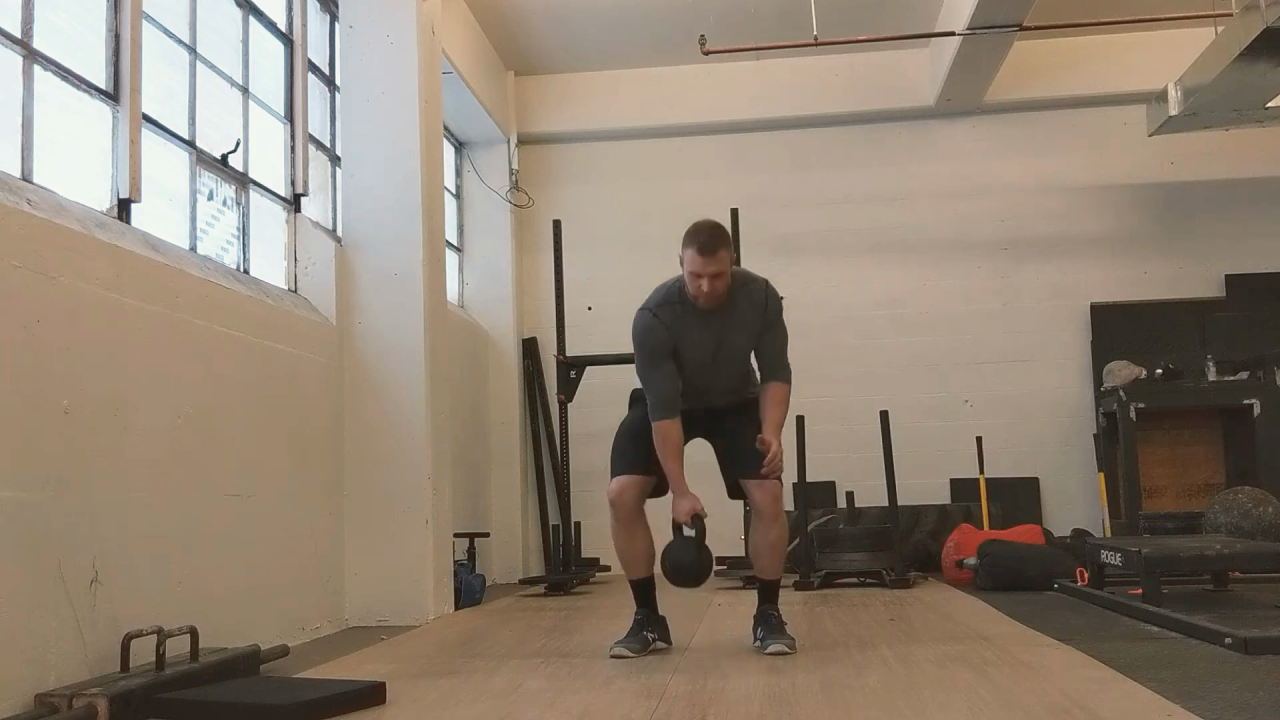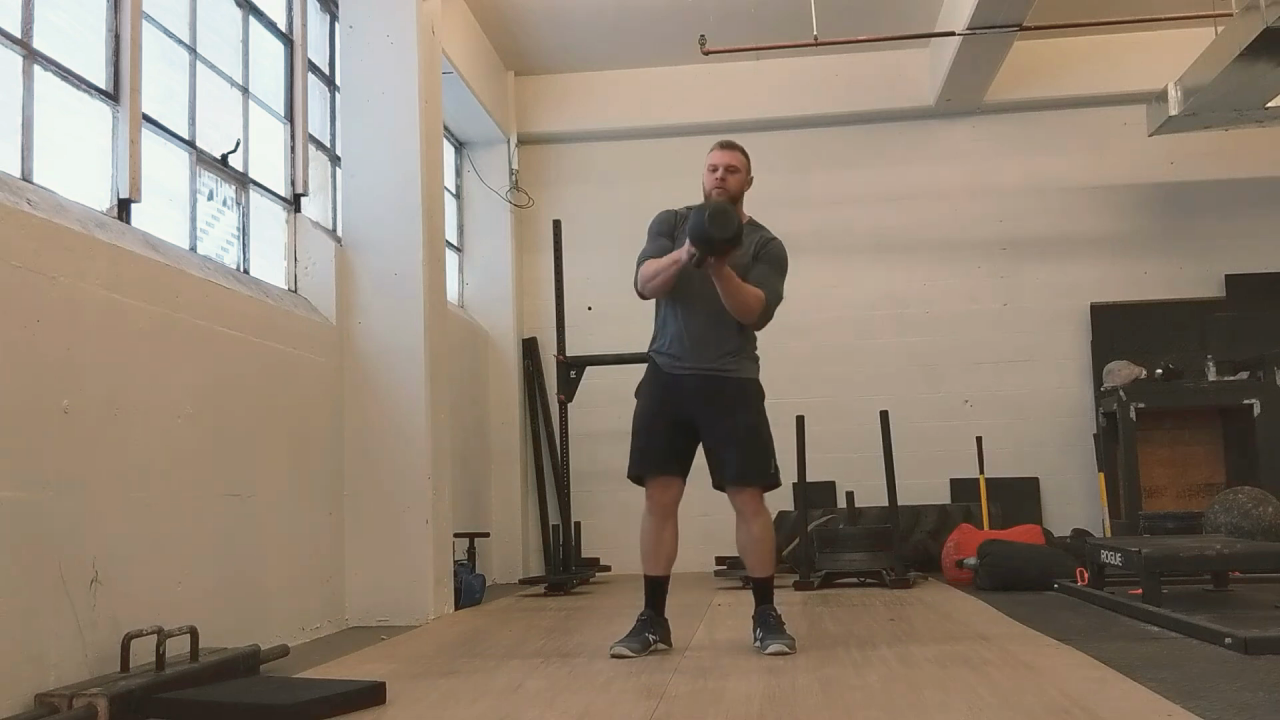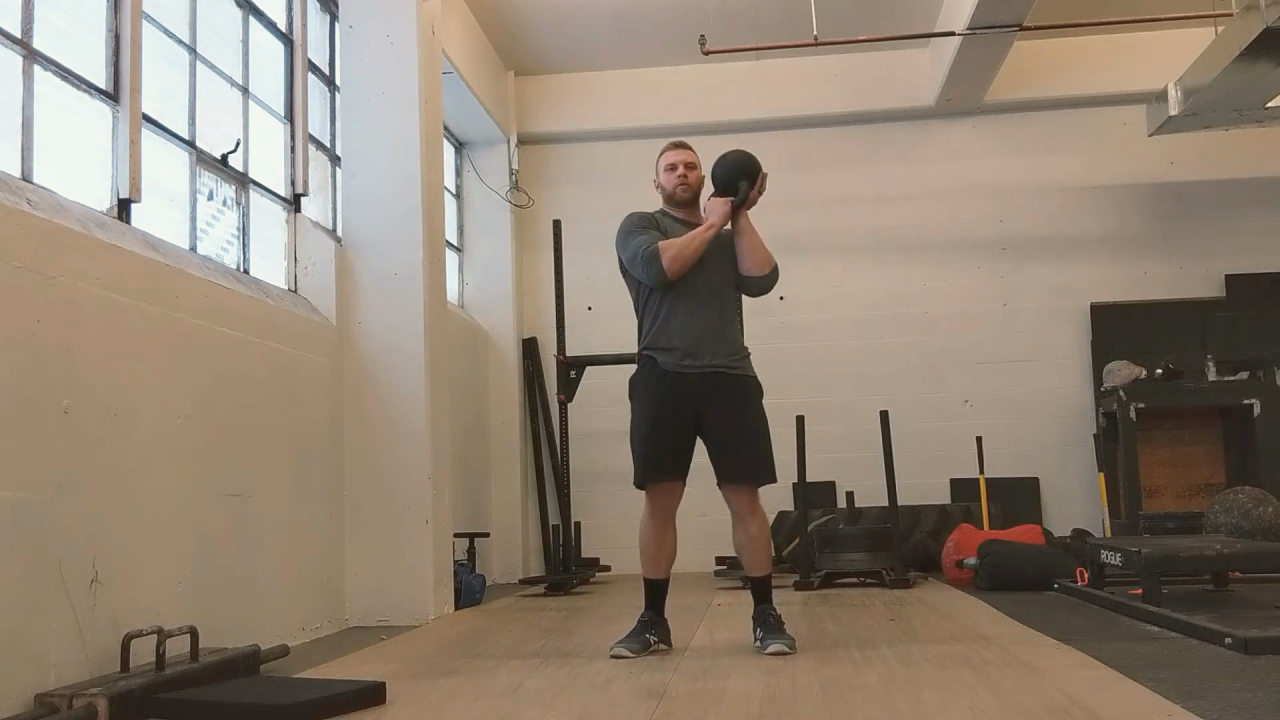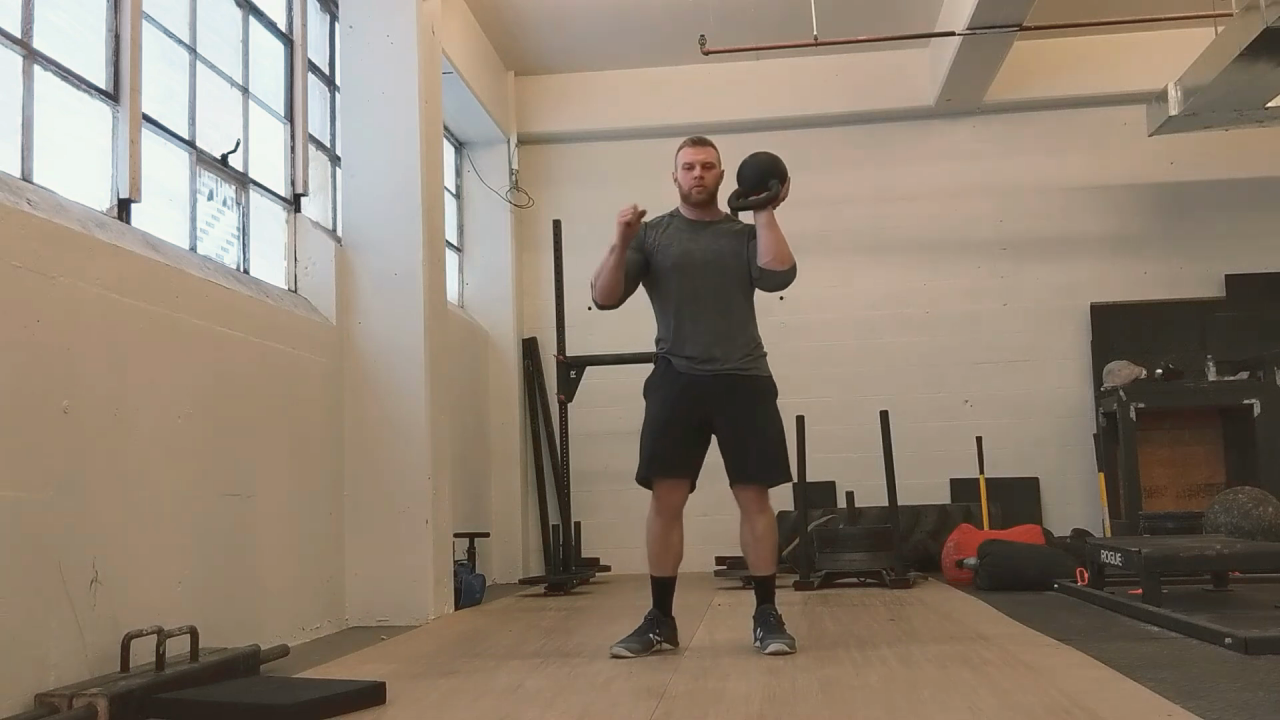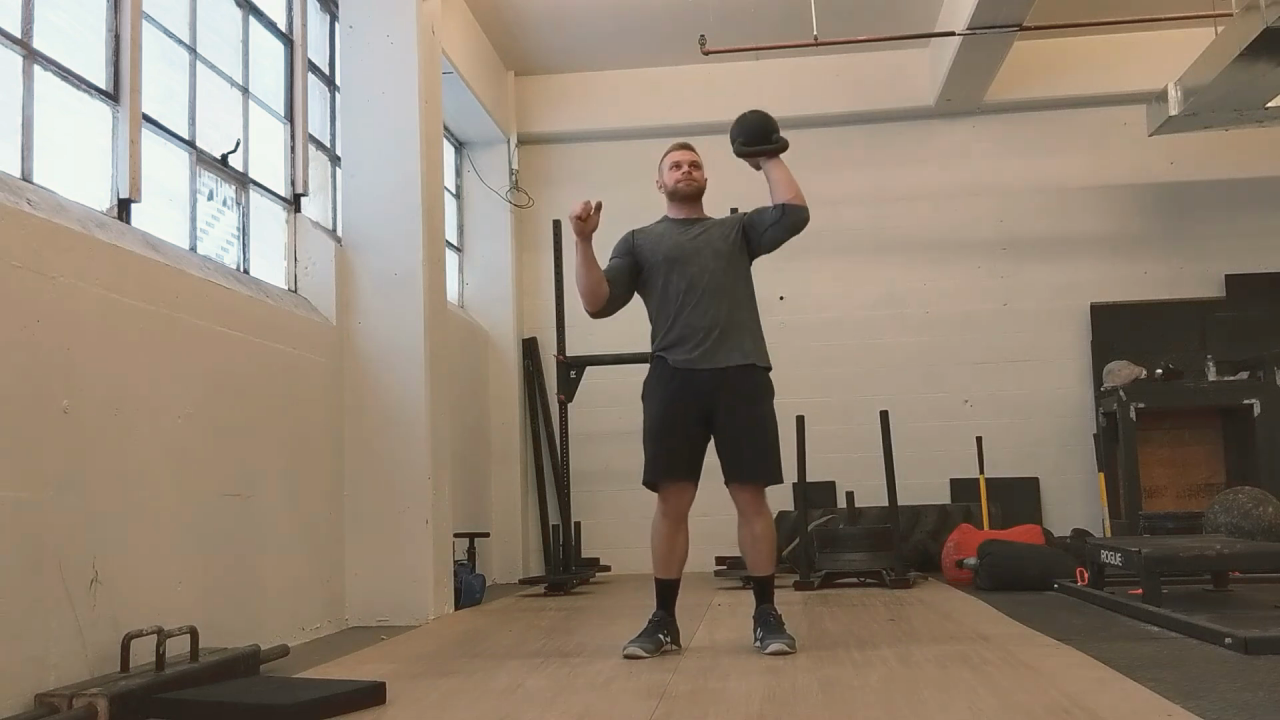
dt=1s
person 1, frame 1
left shoulder: (759, 296)
right shoulder: (654, 317)
left elbow: (776, 374)
right elbow: (664, 408)
left wrist: (772, 434)
right wrist: (679, 491)
left hip: (736, 402)
right hip: (661, 405)
left knee: (767, 492)
right knee: (622, 495)
left ankle: (768, 614)
right ankle: (648, 621)
person 1, frame 2
left shoulder: (765, 244)
right shoulder: (669, 223)
left elbow: (759, 312)
right elbow: (644, 282)
left wrist: (721, 270)
right wrist: (685, 253)
left hip: (732, 382)
right hip: (667, 377)
left knee: (749, 497)
right knee: (660, 497)
left ankle: (766, 616)
right ankle: (653, 620)
person 1, frame 3
left shoulder: (730, 237)
right shoulder: (638, 226)
left elbow: (761, 280)
right elbow: (660, 266)
left wrist: (741, 217)
right wrist: (711, 224)
left hip: (728, 378)
right hip: (663, 378)
left knee: (745, 497)
right knee: (659, 499)
left ankle: (765, 614)
right ankle: (653, 620)
person 1, frame 4
left shoulder: (745, 234)
right shoulder: (649, 233)
left elbow: (778, 275)
right elbow: (604, 298)
left wrist: (766, 212)
right wrist: (620, 242)
left hip: (742, 380)
right hip: (677, 381)
left knee: (754, 496)
right knee: (665, 497)
left ankle: (767, 615)
right ankle: (659, 619)
person 1, frame 5
left shoulder: (736, 229)
right shoulder: (639, 242)
left elbow: (794, 212)
right elbow: (596, 303)
left wrist: (769, 161)
right wrist: (584, 242)
left hip: (741, 376)
right hip: (675, 380)
left knee: (751, 495)
right knee: (671, 499)
left ankle: (766, 614)
right ankle: (663, 620)
